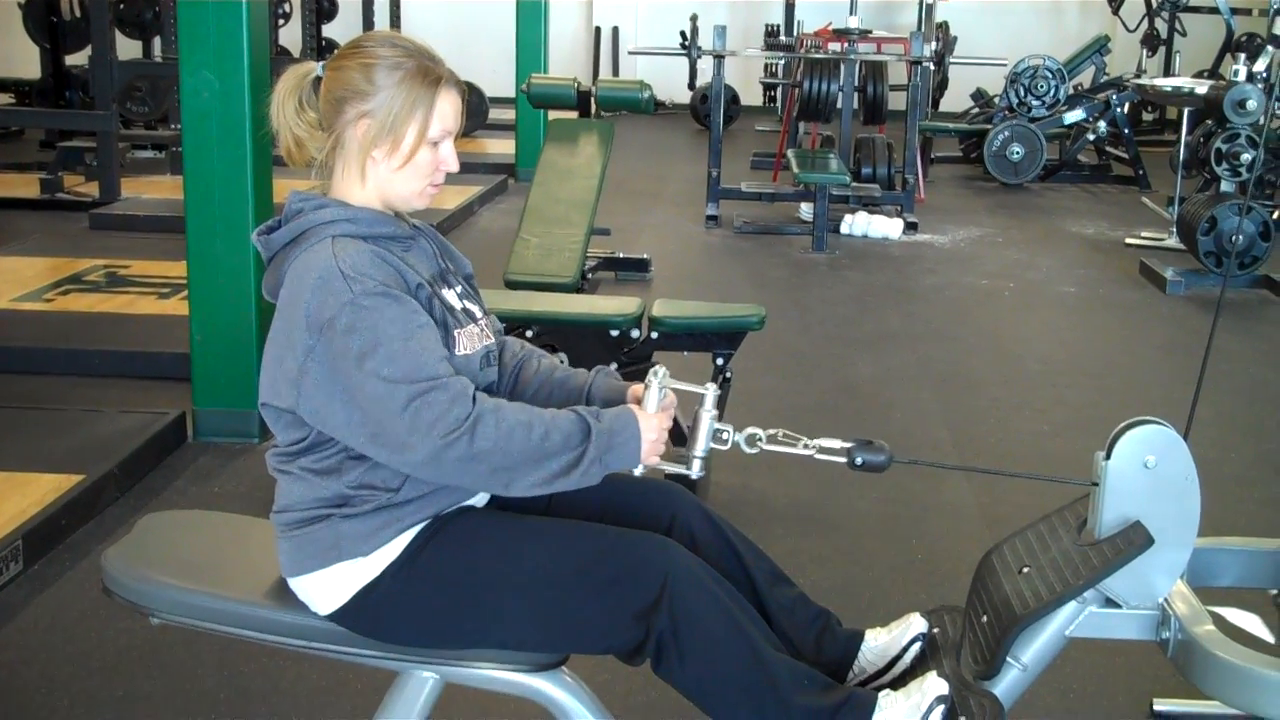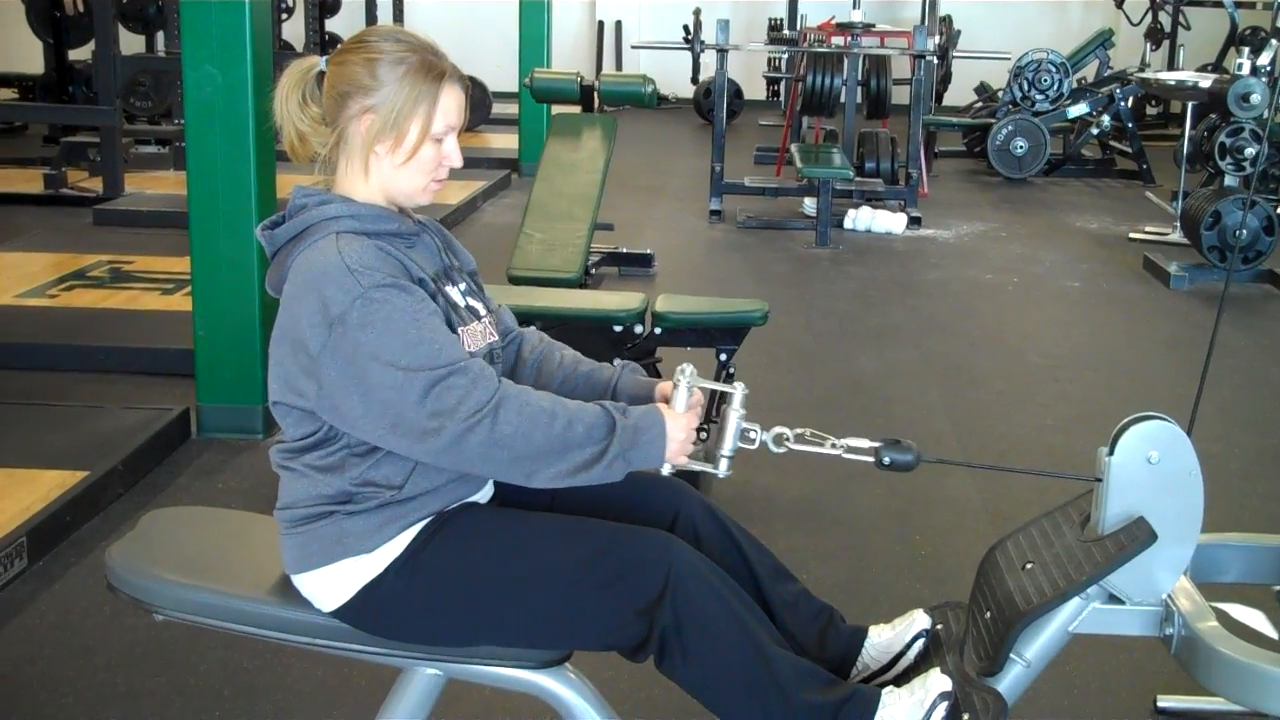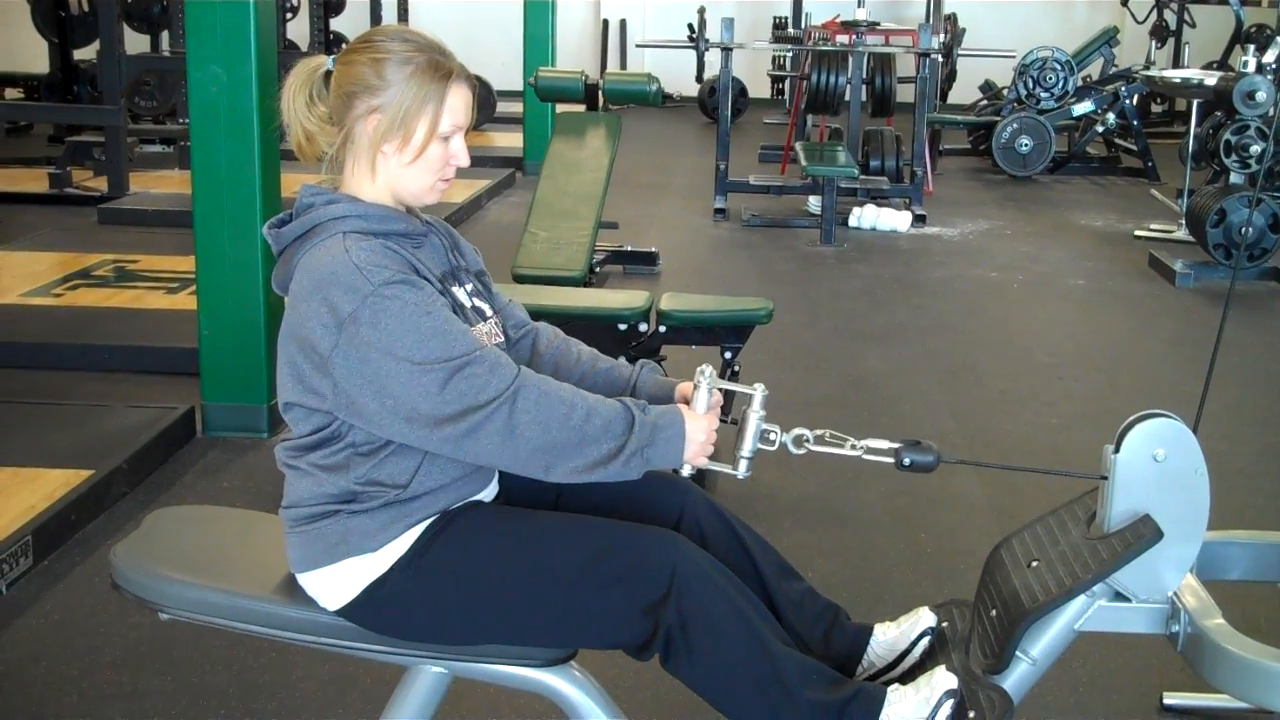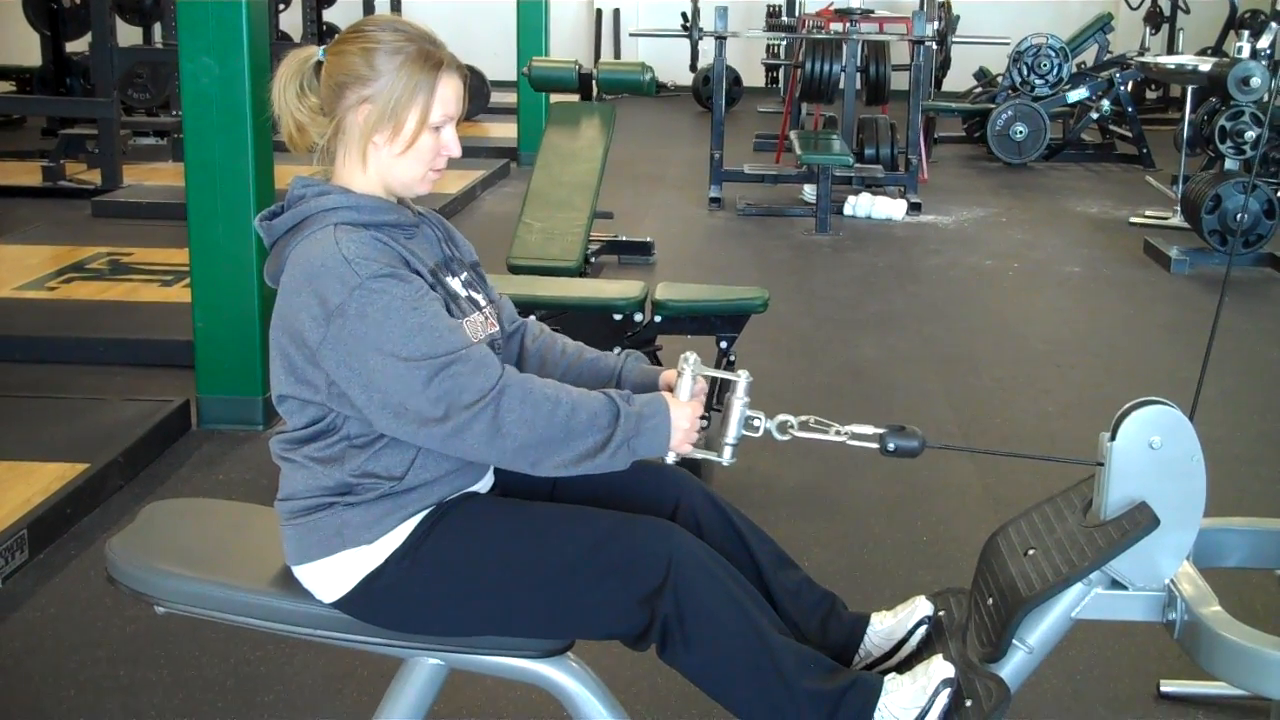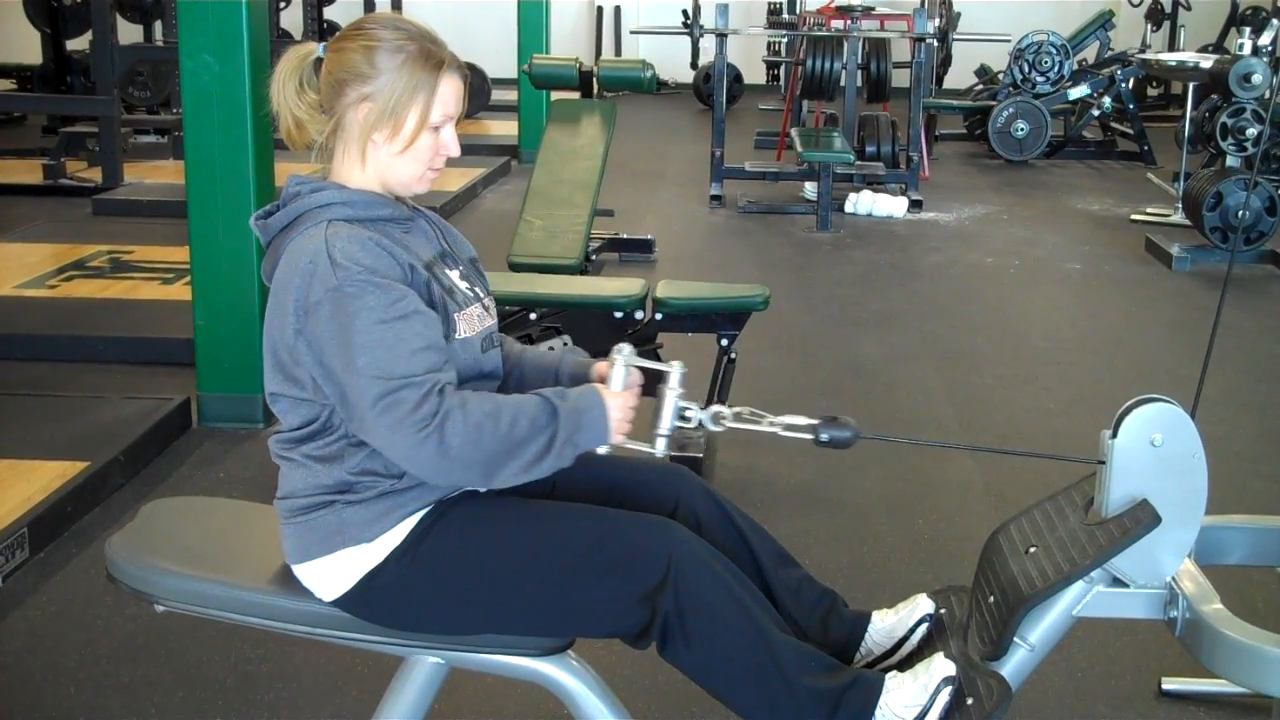
dt=0.4s
person 1, frame 1
left shoulder: (401, 241)
right shoulder: (342, 280)
left elbow: (494, 363)
right elbow: (453, 433)
left wrist: (609, 395)
right wrist: (615, 433)
left hip: (448, 496)
right hip: (377, 552)
left knee: (665, 510)
right knee: (654, 575)
left ankle: (833, 654)
person 1, frame 2
left shoulder: (408, 236)
right shoulder: (345, 276)
left elbow: (510, 351)
right elbow: (481, 419)
left wrist: (635, 392)
right wrist: (642, 431)
left hip: (450, 489)
right hip: (381, 552)
left knee: (668, 506)
right knee: (657, 572)
left ankle: (837, 650)
person 1, frame 3
left shoulder: (415, 236)
right shoulder: (353, 276)
left elbow: (523, 345)
right elbow: (503, 407)
left wrist: (655, 391)
right wrist: (662, 433)
left hip: (457, 486)
right hip: (385, 549)
left knee: (673, 505)
right knee: (661, 571)
left ankle: (842, 648)
person 1, frame 4
left shoulder: (409, 228)
right shoulder: (344, 267)
left elbow: (512, 343)
right elbow: (486, 405)
left wrist: (639, 379)
right wrist: (646, 420)
left hip: (454, 477)
right hip: (381, 540)
left knee: (670, 494)
right knee: (660, 561)
left ankle: (841, 639)
person 1, frame 5
left shoulder: (403, 225)
right shoulder: (340, 263)
left elbow: (474, 362)
right elbow: (432, 431)
left wrist: (577, 373)
right wrist: (585, 415)
left hip: (446, 482)
right hip: (381, 539)
left knee: (671, 492)
right knee: (659, 558)
left ankle: (843, 638)
